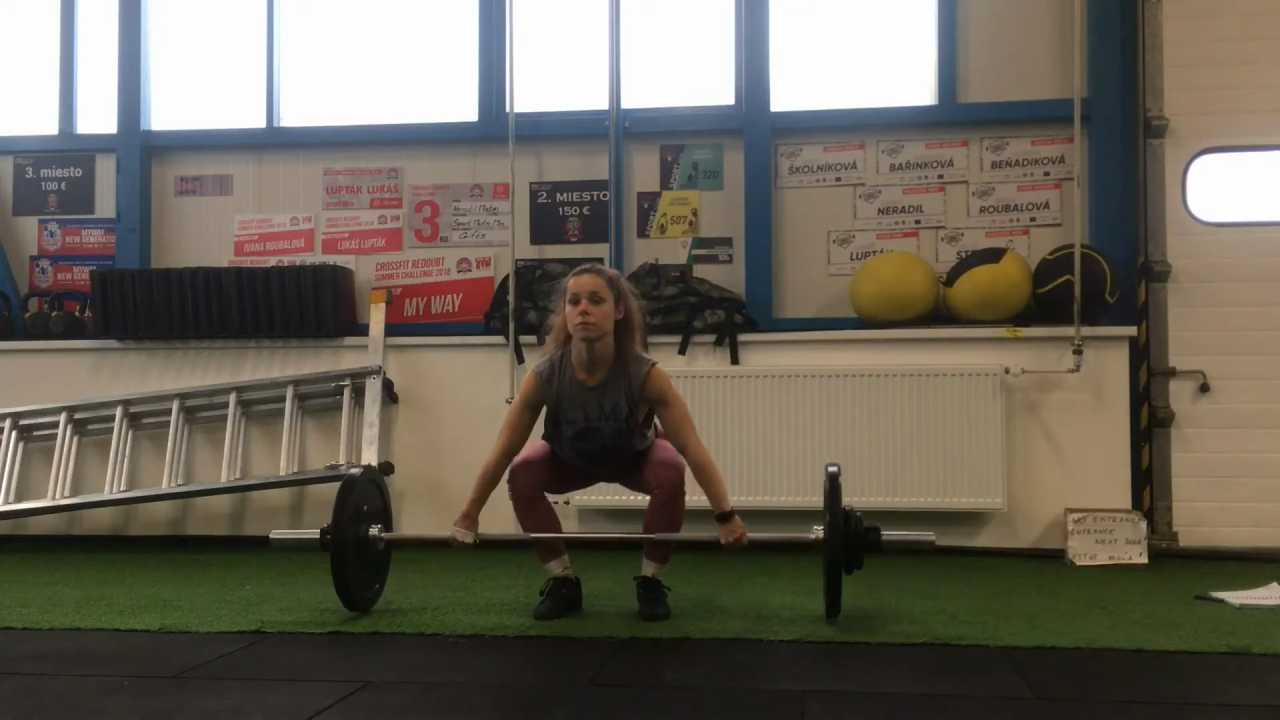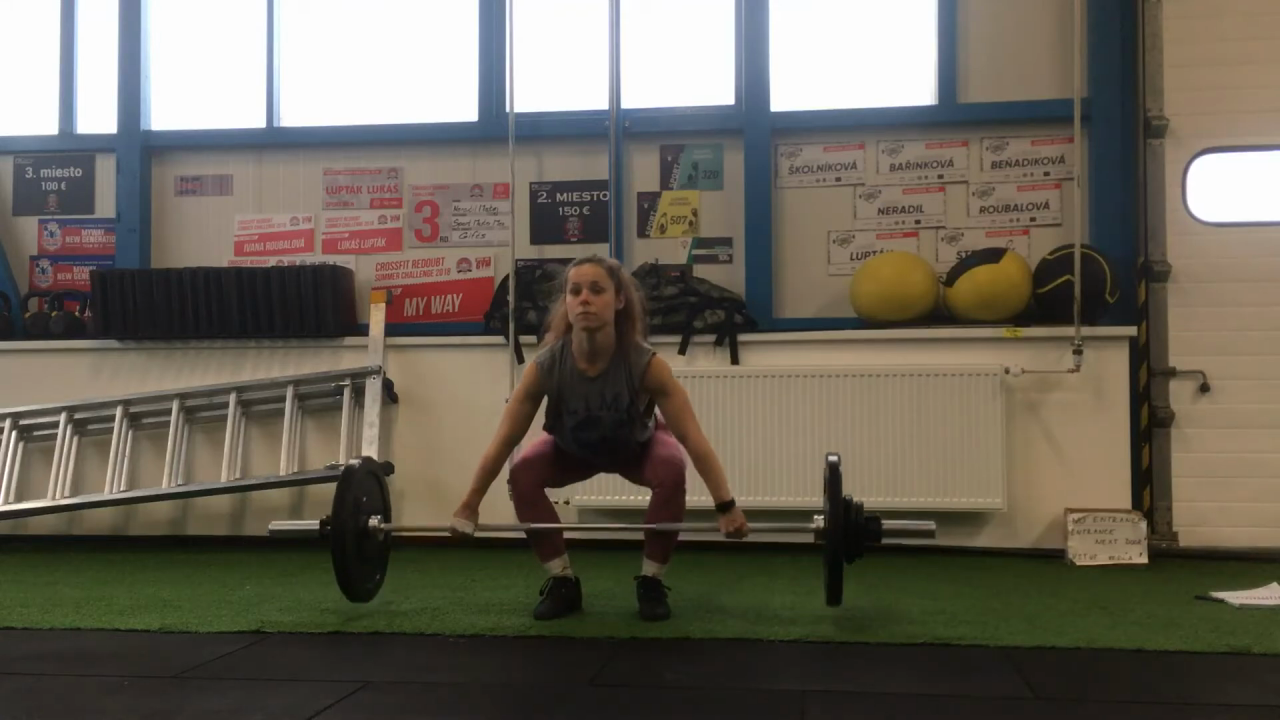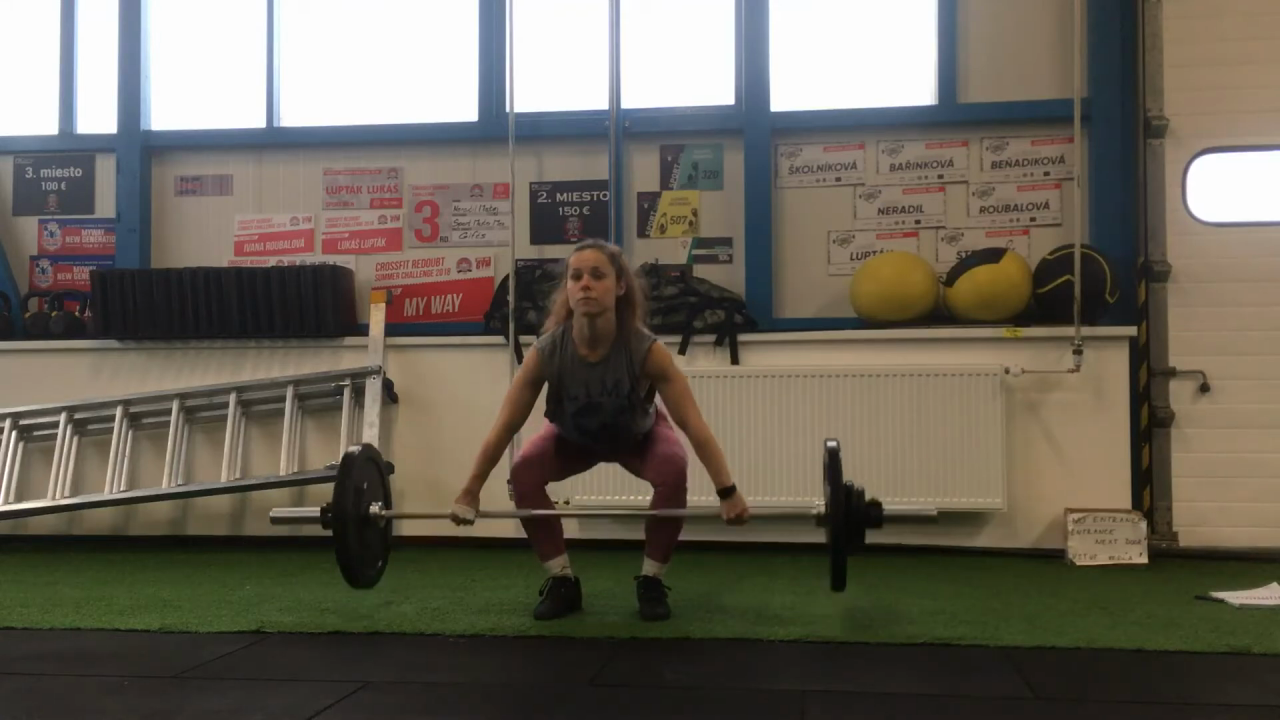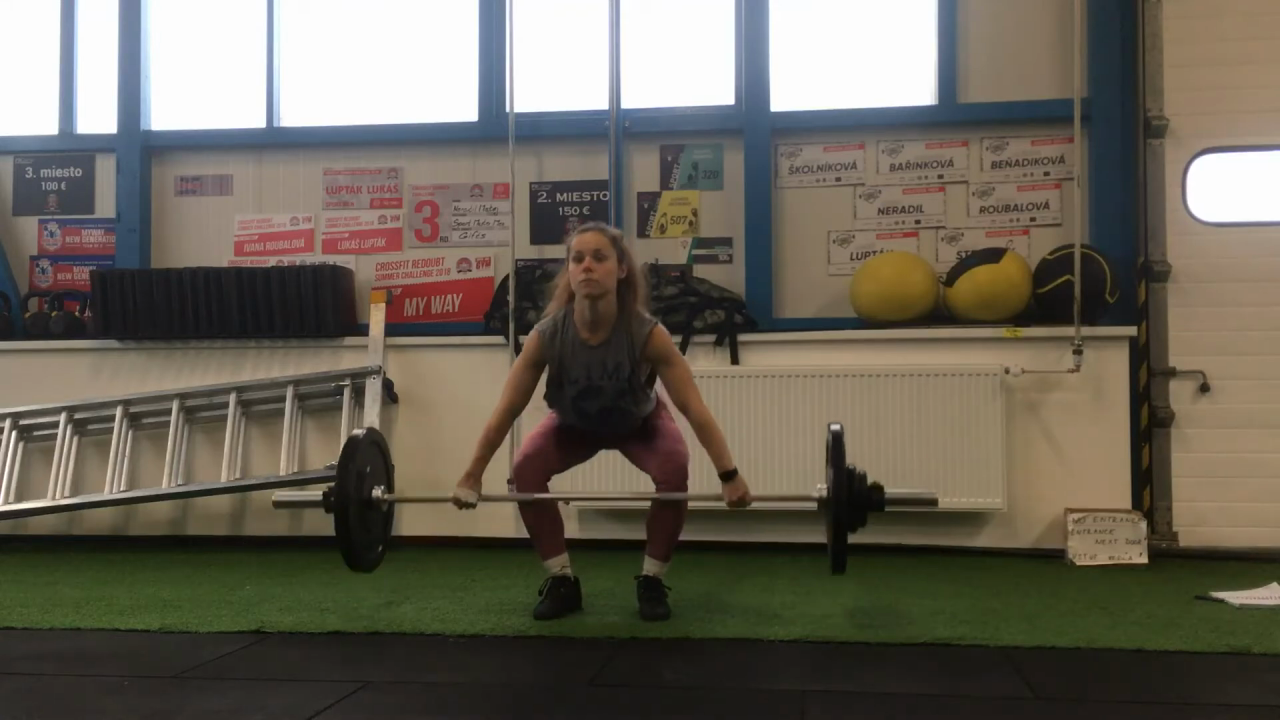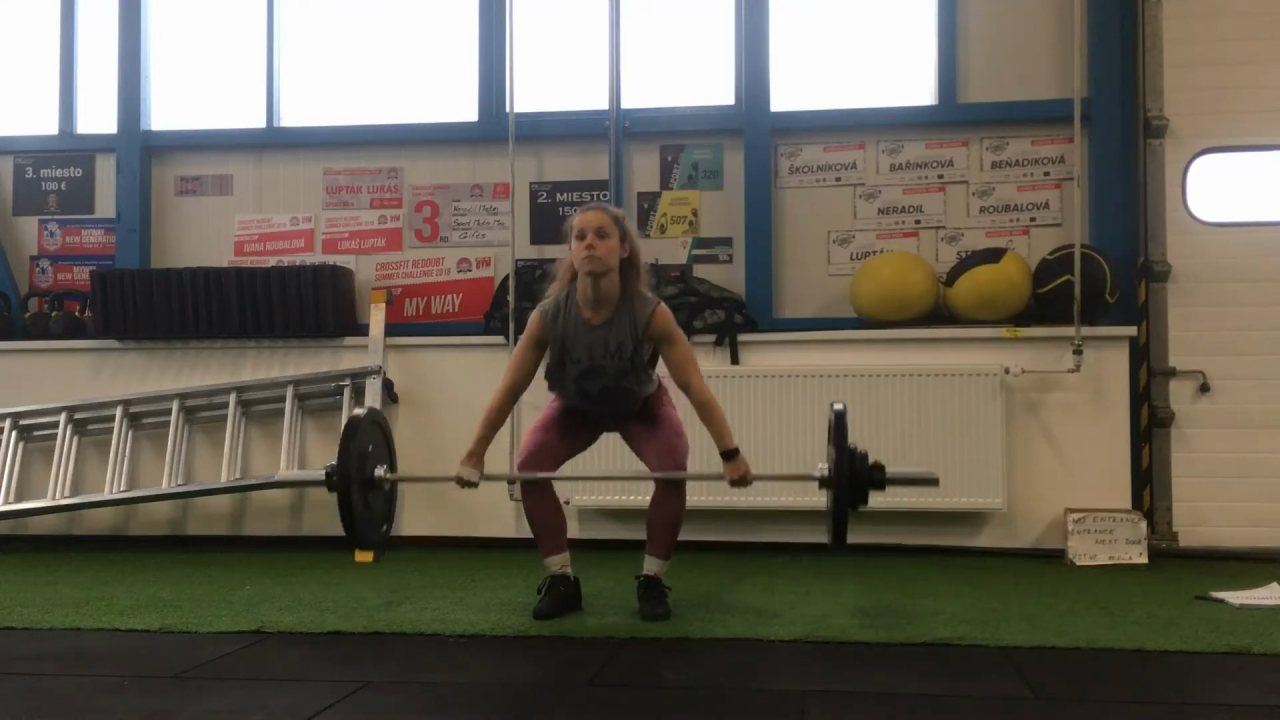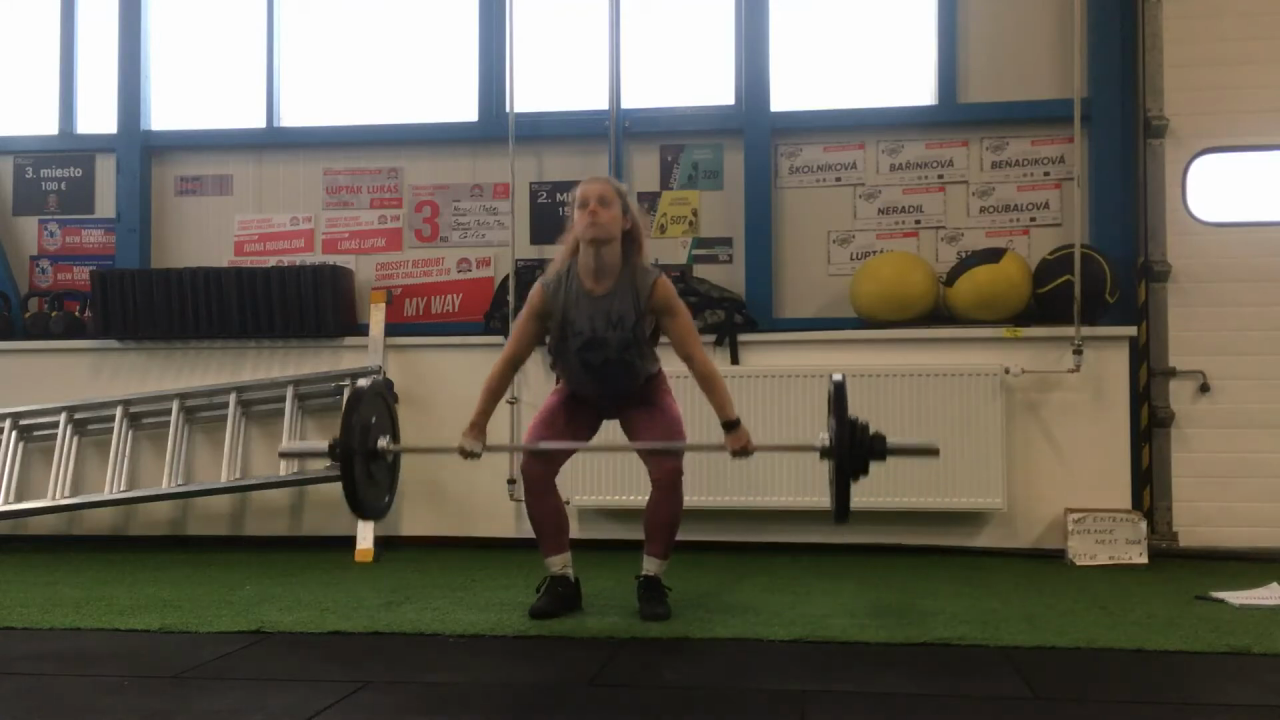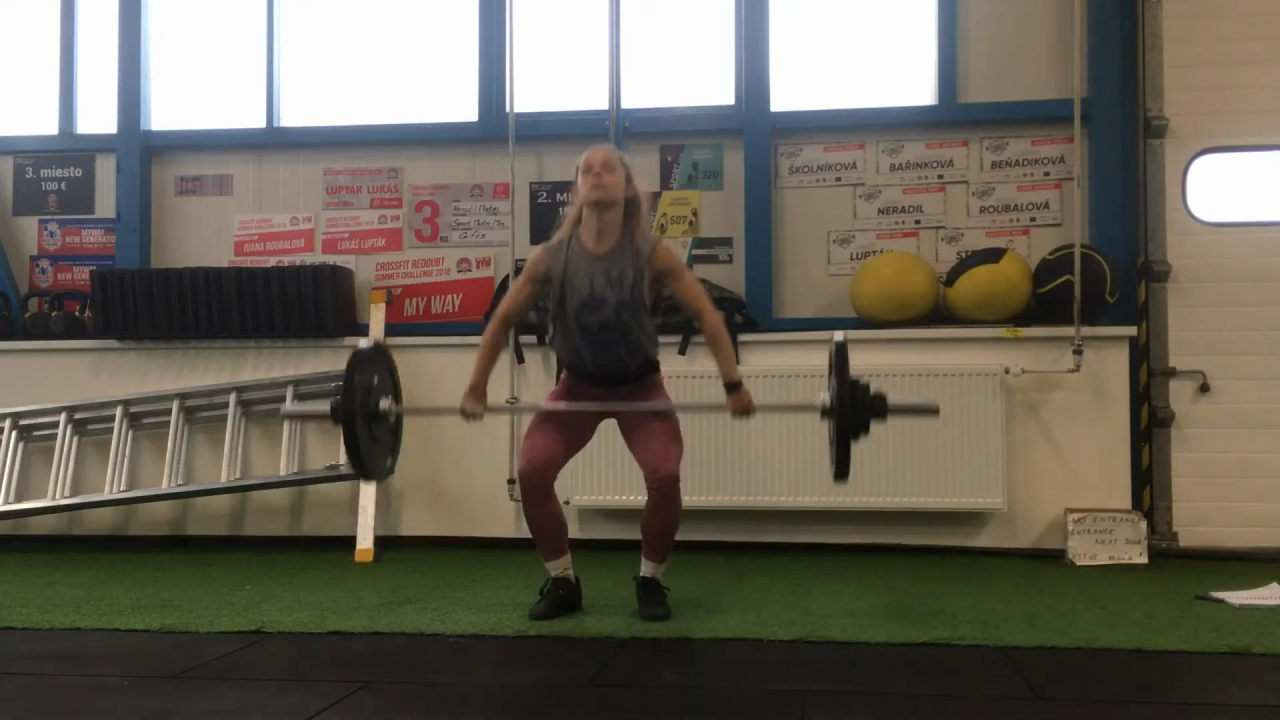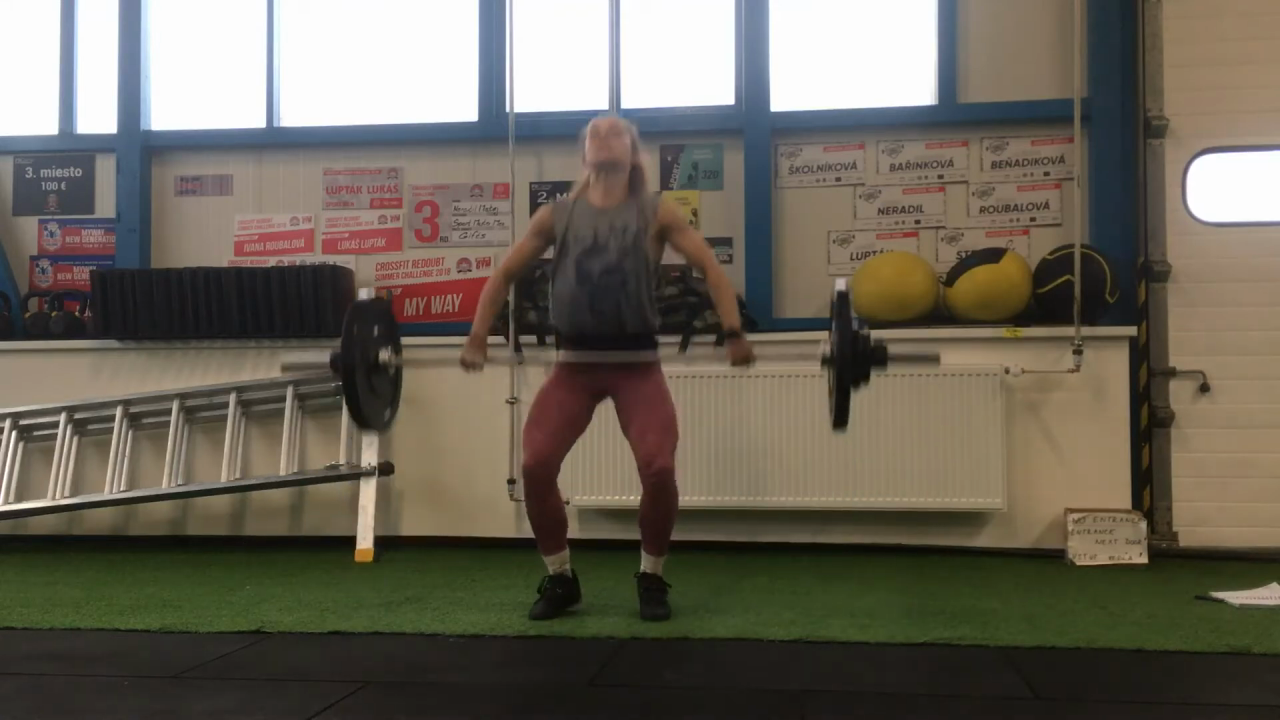
dt=0.1s
person 1, frame 1
left shoulder: (645, 374)
right shoulder: (544, 376)
left elbow: (691, 447)
right elbow: (504, 449)
left wrist: (726, 517)
right wrist: (469, 515)
left hip: (635, 455)
right hip: (572, 458)
left knee: (670, 474)
right knee: (522, 476)
left ankle: (650, 582)
right ankle: (563, 580)
person 1, frame 2
left shoulder: (646, 365)
right shoulder: (545, 367)
left elbow: (692, 438)
right elbow: (504, 439)
left wrist: (727, 506)
right wrist: (469, 505)
left hip: (636, 447)
right hip: (572, 449)
left knee: (670, 471)
right knee: (523, 475)
left ankle: (651, 581)
right ankle: (562, 580)
person 1, frame 3
left shoulder: (646, 350)
right shoulder: (546, 351)
left elbow: (692, 423)
right elbow: (506, 425)
left wrist: (728, 493)
right wrist: (471, 492)
left hip: (637, 435)
right hip: (574, 436)
left knee: (672, 472)
right knee: (524, 473)
left ankle: (651, 582)
right ankle: (562, 581)
person 1, frame 4
left shoulder: (647, 335)
right shoulder: (547, 335)
left elbow: (694, 408)
right elbow: (506, 409)
left wrist: (730, 476)
right wrist: (472, 475)
left hip: (639, 422)
right hip: (574, 423)
left knee: (673, 469)
right knee: (526, 470)
left ankle: (651, 581)
right ankle: (561, 580)
person 1, frame 5
left shoulder: (649, 312)
right shoulder: (549, 314)
left elbow: (694, 385)
right elbow: (511, 387)
left wrist: (730, 454)
right wrist: (476, 453)
left hip: (641, 405)
right hip: (577, 405)
left knee: (672, 469)
right knee: (530, 466)
left ankle: (652, 581)
right ankle: (561, 580)
person 1, frame 6
left shoulder: (651, 285)
right shoulder: (551, 288)
left elbow: (697, 358)
right elbow: (510, 358)
left wrist: (732, 425)
right wrist: (476, 426)
left hip: (641, 391)
right hip: (578, 392)
left knee: (669, 469)
right knee: (534, 464)
left ankle: (651, 580)
right ankle: (560, 579)
person 1, frame 7
left shoulder: (650, 252)
right shoulder: (552, 254)
left elbow: (705, 315)
right elbow: (504, 319)
left wrist: (732, 383)
right wrist: (477, 387)
left hip: (638, 383)
right hip: (578, 382)
left knee: (664, 473)
right knee: (532, 469)
left ankle: (650, 582)
right ankle: (562, 582)
person 1, frame 8
left shoulder: (656, 212)
right shoulder: (557, 214)
left elbow: (710, 268)
right elbow: (505, 272)
left wrist: (733, 332)
right wrist: (477, 336)
left hip: (637, 362)
right hip: (575, 362)
left knee: (658, 468)
right knee: (536, 464)
left ankle: (651, 577)
right ankle: (559, 578)
